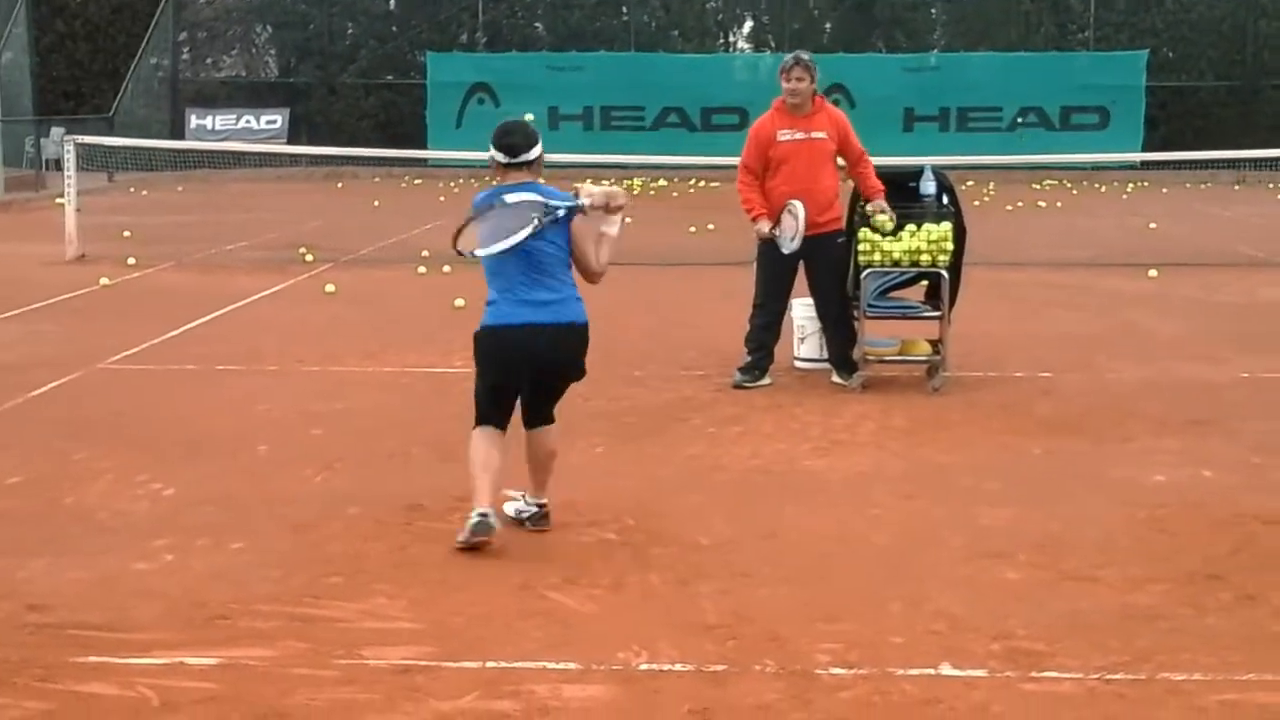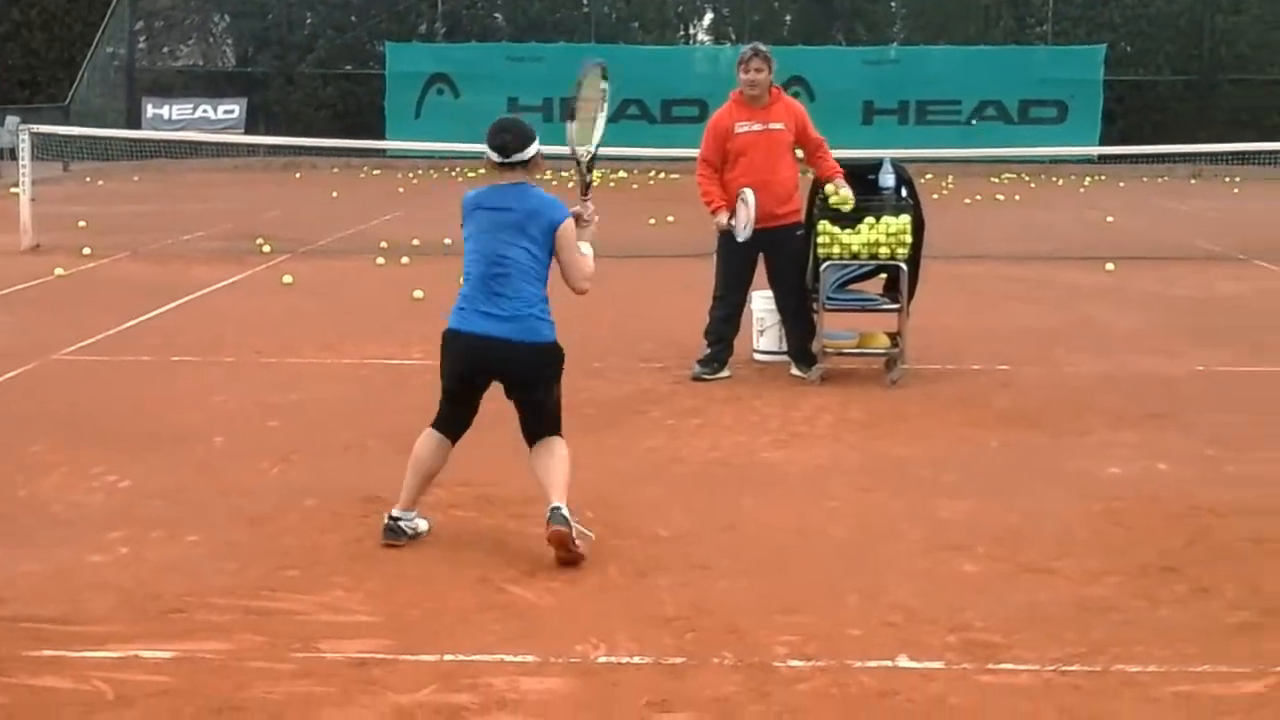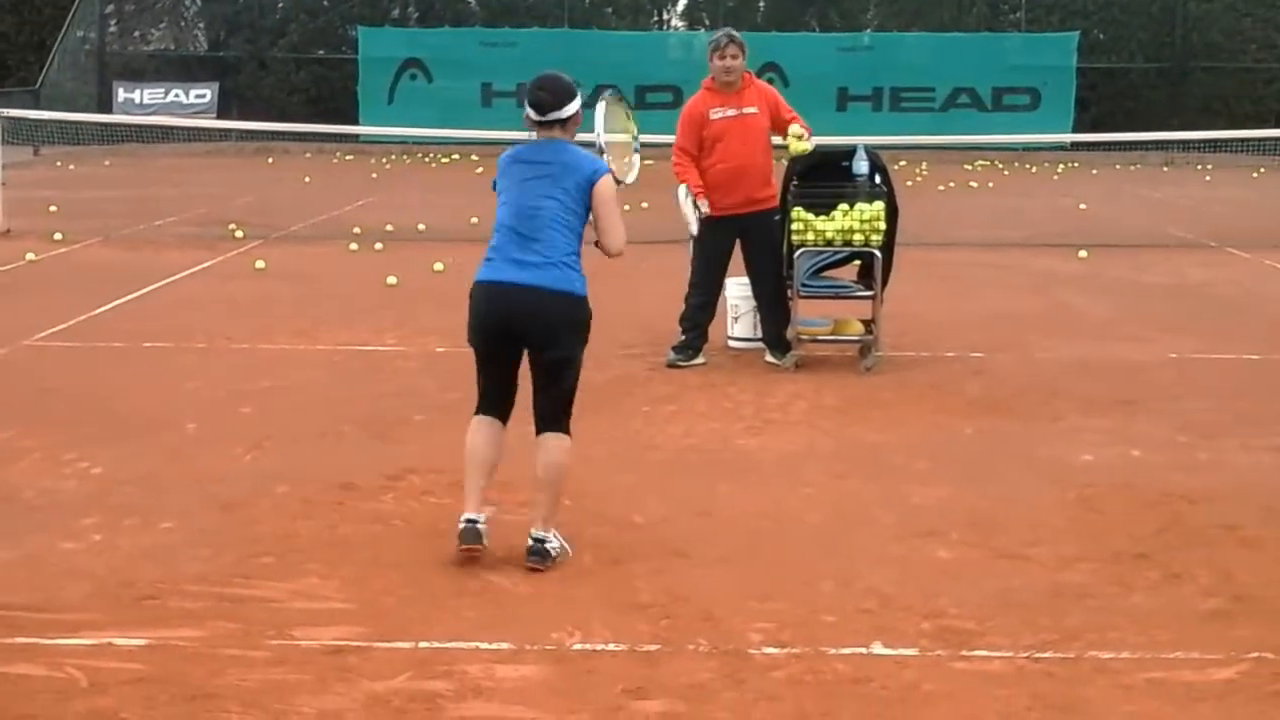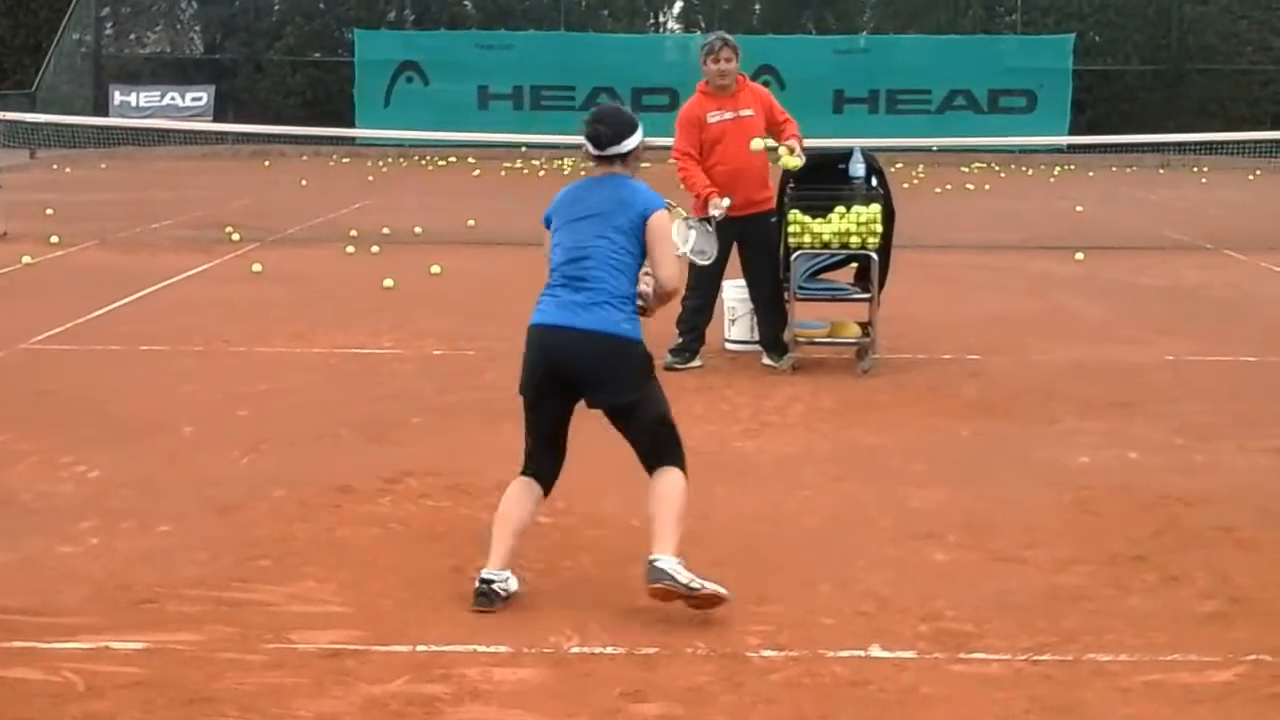
dt=0.2s
person 1, frame 1
left shoulder: (483, 204)
right shoulder: (565, 206)
right elbow: (594, 272)
left wrist: (586, 201)
right wrist: (611, 223)
left hip: (505, 332)
right hip: (567, 331)
left knee: (489, 423)
right knee: (539, 412)
left ankle: (482, 513)
right ankle: (537, 503)
person 1, frame 2
left shoulder: (472, 203)
right shoulder: (555, 211)
right elbow: (581, 283)
right wrist: (584, 240)
left hip: (467, 338)
right hip: (531, 343)
left knee: (447, 424)
right knee: (547, 435)
left ankle: (401, 517)
right ankle: (558, 513)
person 1, frame 3
left shoulder: (507, 163)
right shoulder: (593, 169)
right elbow: (614, 246)
right wrist: (607, 213)
left hip: (494, 292)
right hip: (557, 300)
left knee: (491, 408)
right knee: (552, 421)
left ankle: (471, 520)
right ankle: (542, 536)
person 1, frame 4
left shoulder: (562, 202)
right shoulder: (648, 205)
right elbow: (670, 283)
right wrist: (648, 300)
left hip: (547, 337)
right hip: (611, 344)
left knee: (538, 467)
right knee: (666, 459)
left ankle: (493, 575)
right ankle: (665, 563)
person 2, frame 1
left shoulder: (835, 119)
right shoulder: (765, 126)
left elbow: (858, 160)
right elbow: (748, 176)
left wrist: (875, 194)
right wrist: (758, 216)
left hip: (826, 230)
right hip: (778, 232)
left knee: (834, 303)
right knee: (768, 304)
left ankle: (844, 366)
right ankle: (756, 367)
person 2, frame 2
left shoulder: (792, 110)
right shoulder: (722, 118)
left elbow: (816, 148)
right elbow: (707, 168)
left wrist: (834, 176)
right wrist: (718, 208)
left hip: (786, 222)
left knee: (794, 295)
right knee: (728, 296)
left ankle: (803, 358)
right ankle: (715, 359)
person 2, frame 3
left shoulder: (765, 94)
right shoulder: (697, 105)
left elbow: (790, 121)
right elbow: (683, 156)
left wrist: (799, 131)
right wrist: (697, 194)
left hip: (762, 207)
right hip: (715, 211)
left knee: (770, 281)
right knee: (704, 283)
left ankle: (777, 345)
right ankle: (690, 345)
person 2, frame 4
left shoulder: (759, 95)
right shoulder: (693, 109)
left elbow: (783, 123)
right elbow: (685, 160)
left wrist: (791, 140)
right wrist: (708, 195)
left hip: (759, 209)
right hip: (715, 212)
left knee: (767, 283)
right knee: (701, 285)
left ankle: (775, 347)
right ankle: (687, 348)
